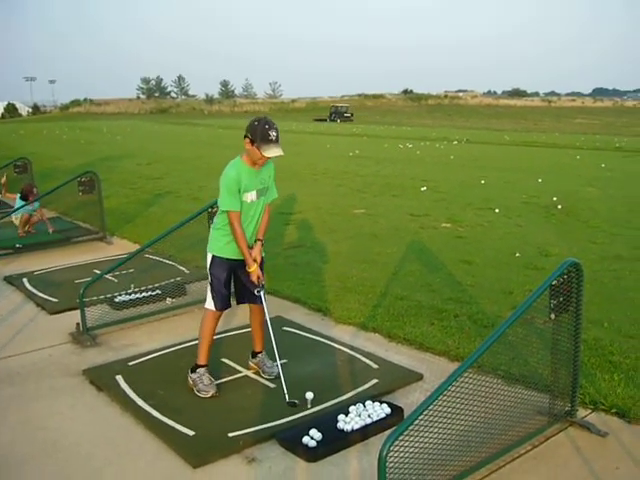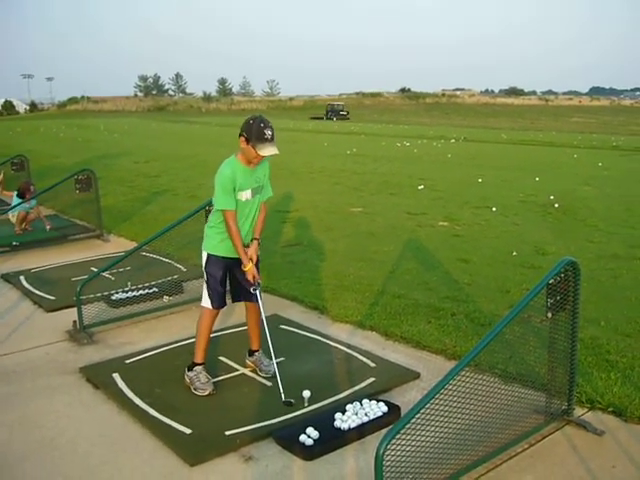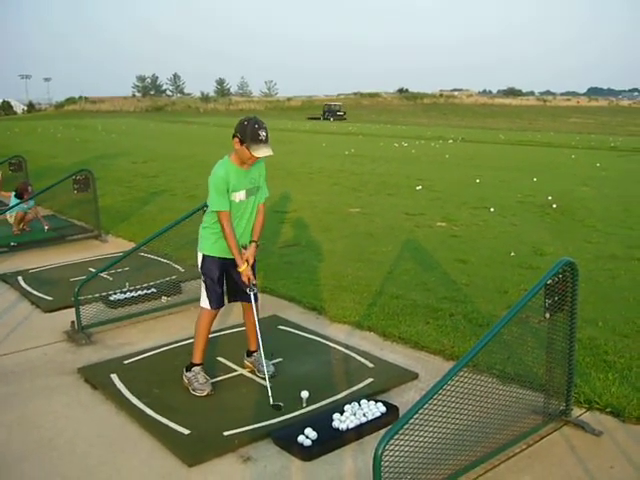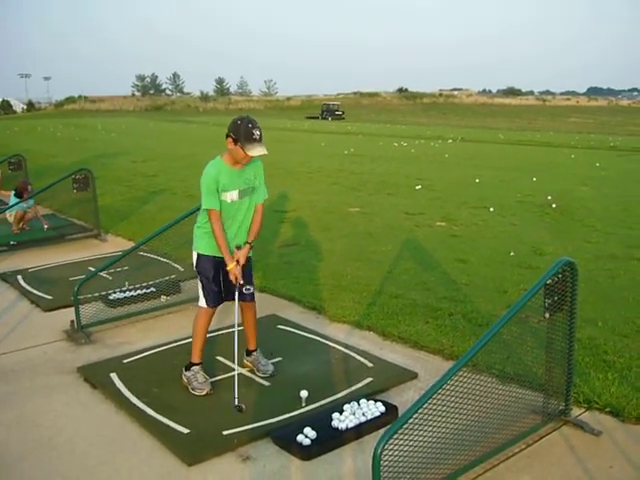
dt=0.1s
person 1, frame 1
left shoulder: (268, 167)
right shoulder: (232, 174)
right elbow: (235, 223)
left wrist: (259, 245)
right wrist: (249, 263)
left hip: (251, 248)
right hip: (224, 251)
left knee: (257, 302)
right knee: (216, 308)
left ankle: (257, 355)
right ankle: (199, 370)
person 1, frame 2
left shoulder: (263, 165)
right shoulder: (227, 173)
right elbow: (230, 222)
left wrist: (255, 243)
right wrist: (245, 262)
left hip: (247, 247)
right hip: (219, 249)
left knee: (253, 300)
right knee: (212, 306)
left ankle: (254, 354)
right ankle: (196, 368)
person 1, frame 3
left shoulder: (259, 167)
right shoulder: (221, 173)
left elbow: (260, 206)
right elbow: (224, 222)
left wrist: (253, 245)
right wrist: (238, 261)
left hip: (244, 248)
right hip: (214, 250)
left knee: (250, 300)
right knee: (211, 307)
left ankle: (253, 354)
right ankle: (194, 368)
person 1, frame 4
left shoulder: (255, 167)
right shoulder: (212, 172)
left elbow: (258, 207)
right elbow: (214, 220)
left wrist: (247, 247)
right wrist: (228, 261)
left hip: (239, 247)
right hip: (210, 249)
left knee: (248, 300)
right knee: (208, 306)
left ankle: (252, 353)
right ankle: (193, 367)
